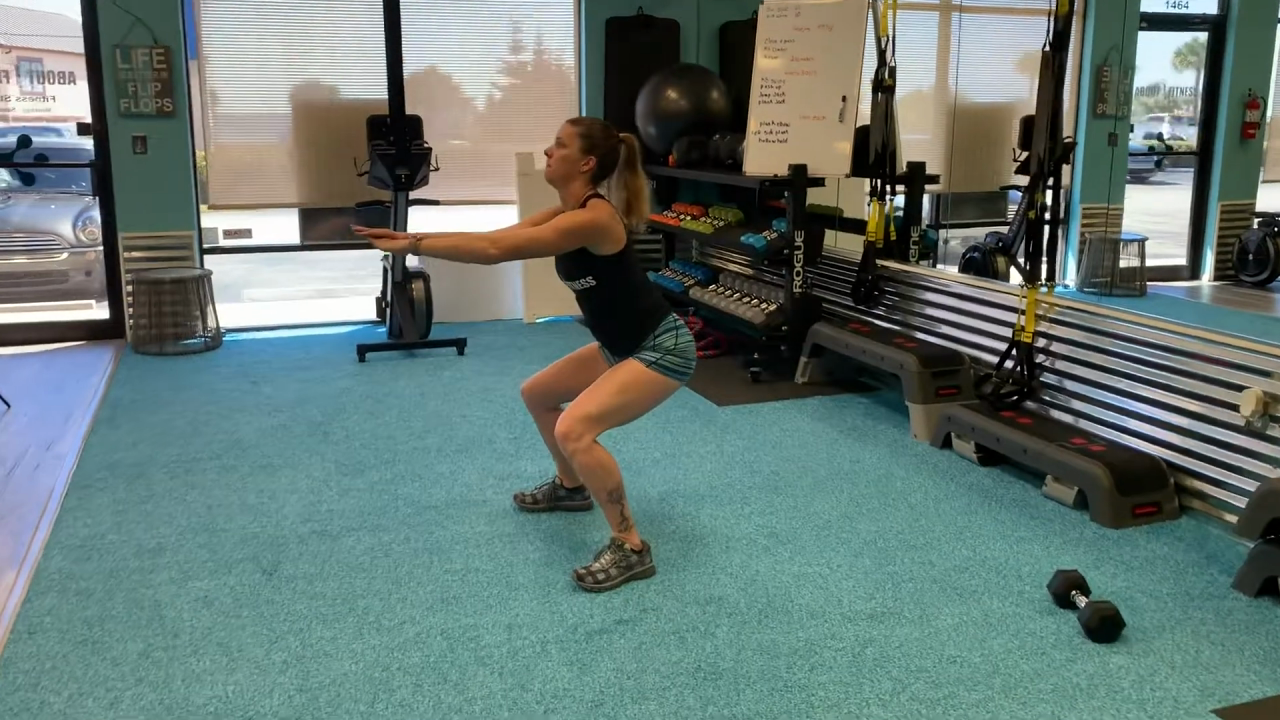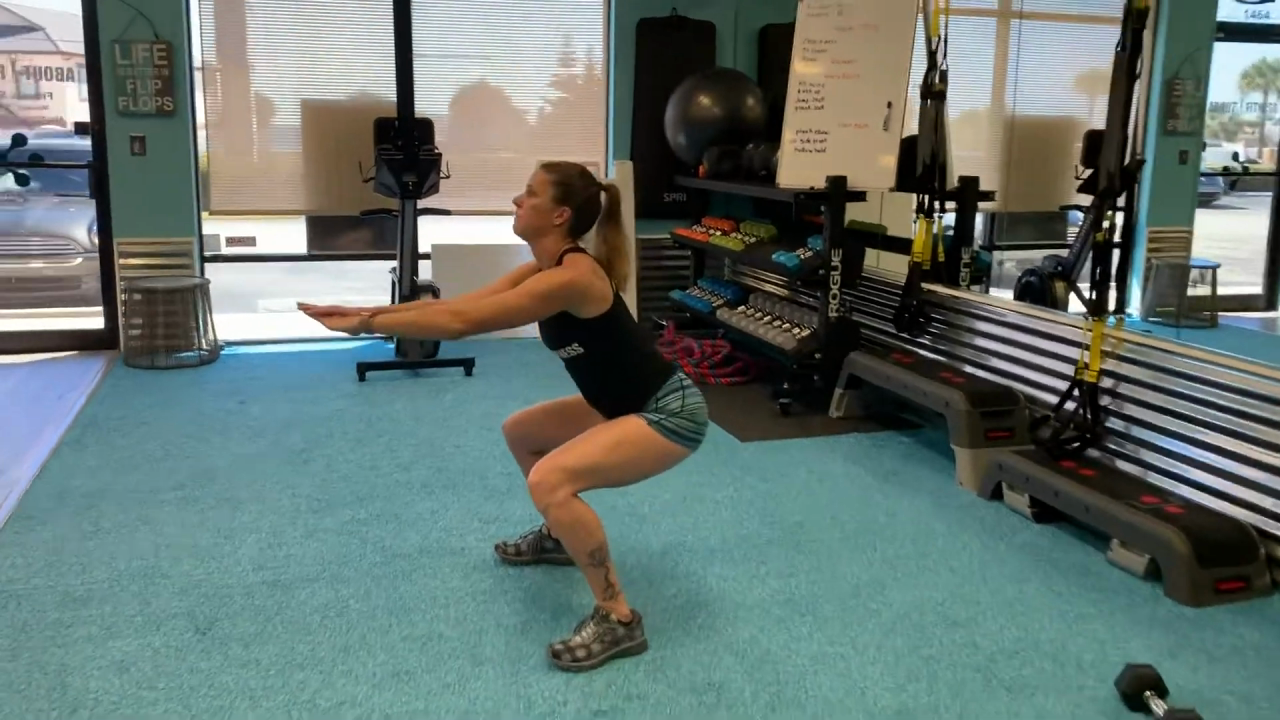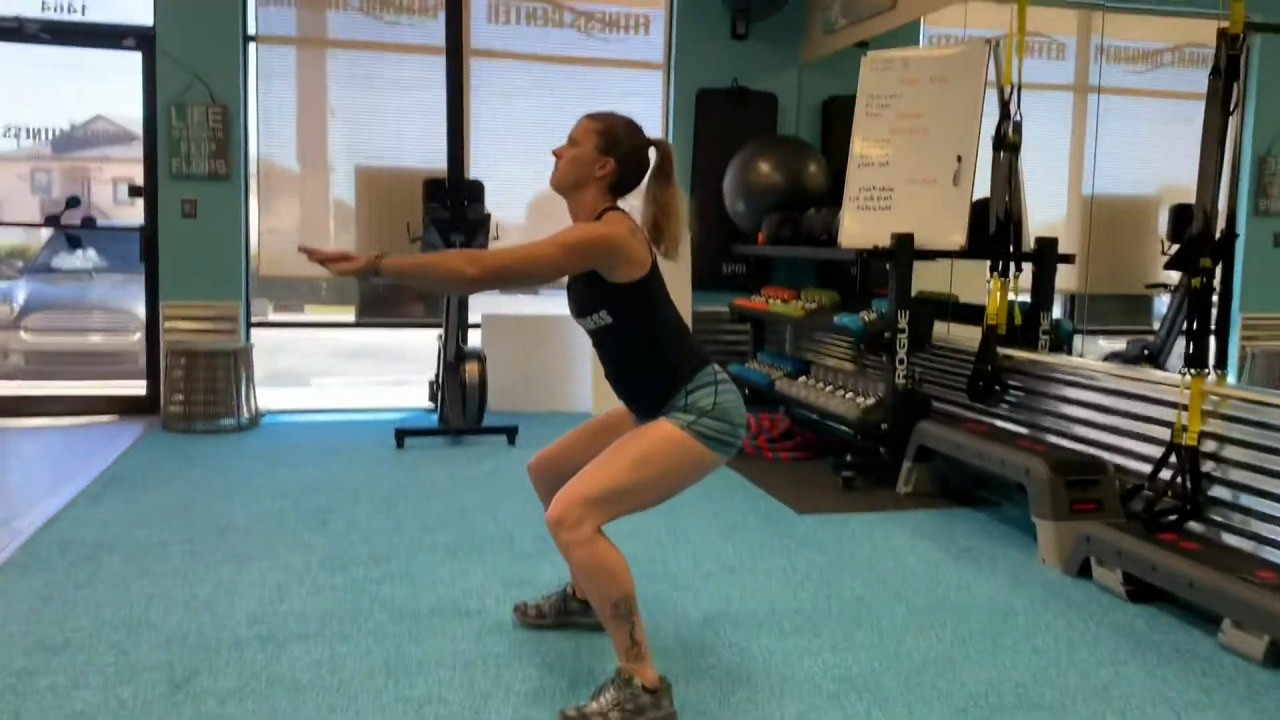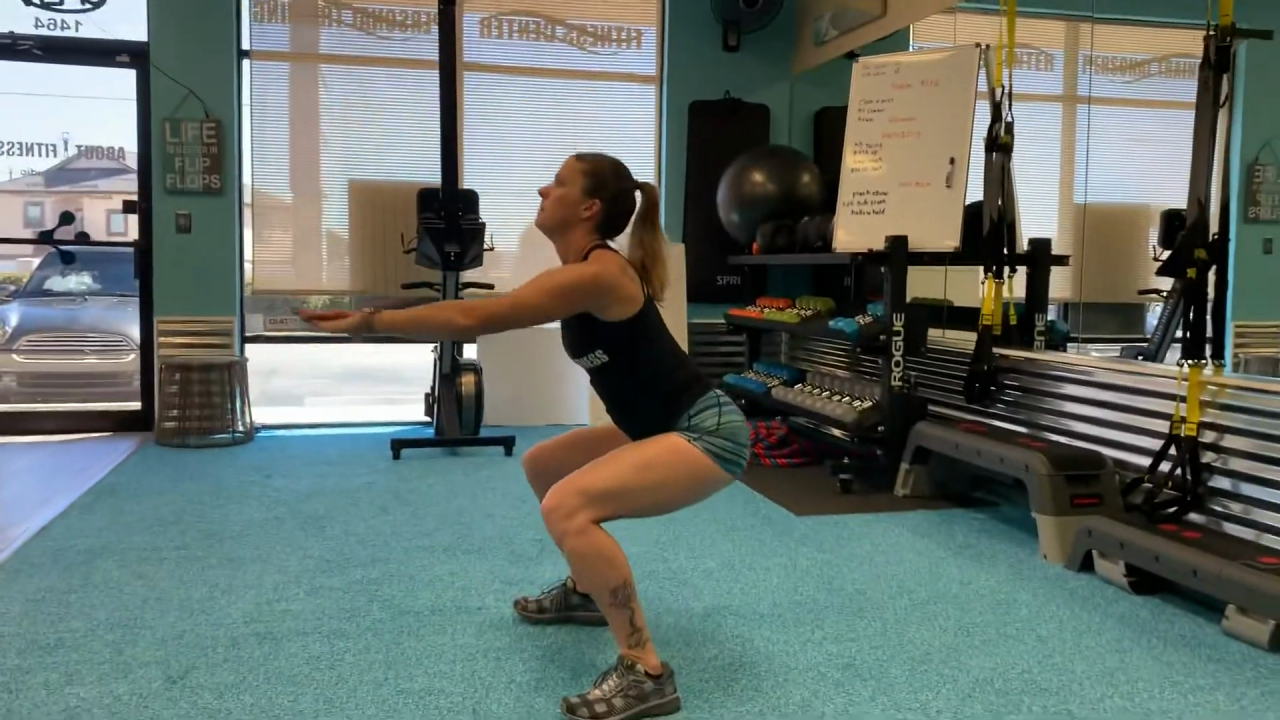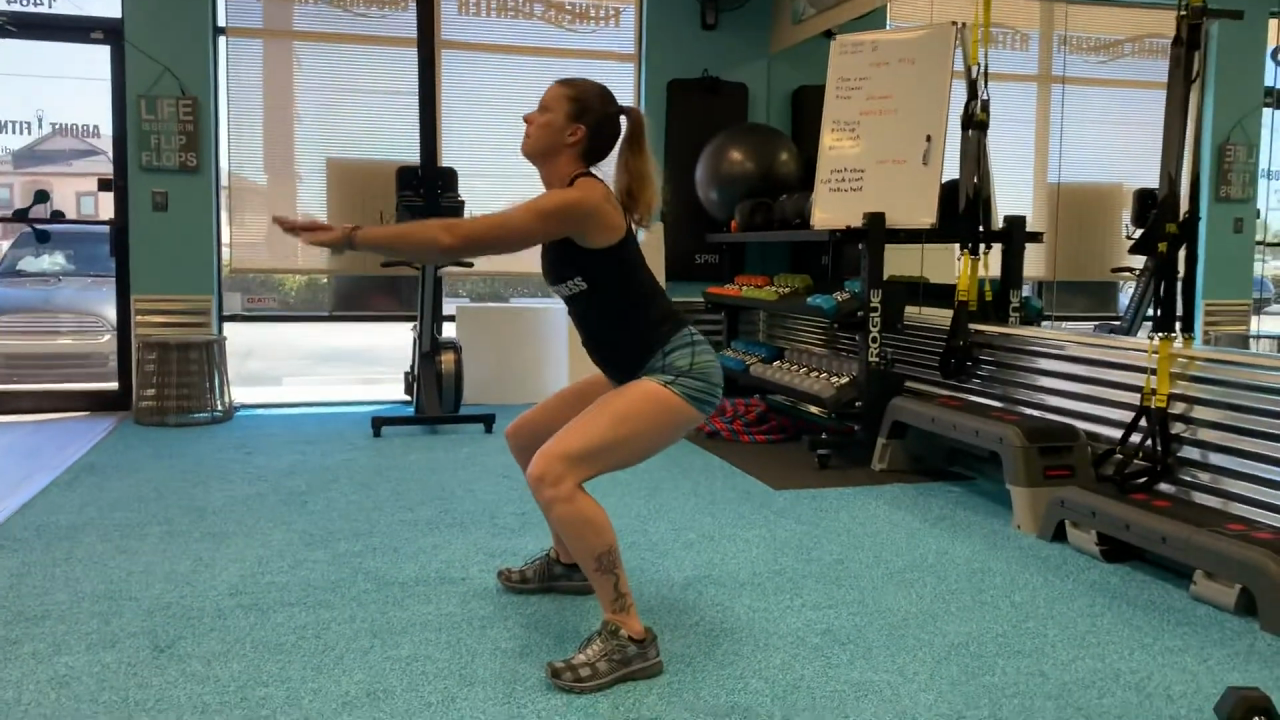
dt=0.7s
person 1, frame 1
left shoulder: (593, 218)
right shoulder: (567, 213)
left elbow: (495, 249)
right elbow: (493, 237)
left hip: (662, 348)
right hip: (622, 345)
left knee: (574, 430)
right knee: (537, 394)
left ankle: (630, 548)
right ankle: (571, 486)
person 1, frame 2
left shoulder: (571, 278)
right shoulder: (545, 270)
left elbow: (462, 322)
right elbow: (460, 304)
left wrist: (365, 323)
right wrist: (365, 311)
left hip: (671, 412)
right hip: (627, 404)
left knee: (550, 480)
right knee: (520, 432)
left ankle: (618, 621)
right ankle: (557, 537)
person 1, frame 3
left shoulder: (606, 236)
right shoulder: (591, 237)
left elbow: (480, 270)
right elbow: (491, 269)
left wrist: (374, 265)
right wrist: (381, 263)
left hip: (701, 409)
right hip: (660, 405)
left knee: (571, 513)
right knee: (547, 471)
right ankle: (585, 595)
person 1, frame 4
left shoulder: (596, 275)
right shoulder: (583, 273)
left elbow: (474, 319)
right elbow: (485, 313)
left wrist: (365, 321)
right wrist: (373, 315)
left hip: (708, 433)
right hip: (667, 428)
left knee: (566, 506)
right knee: (542, 465)
left ankle: (645, 674)
right ankle: (584, 592)
person 1, frame 5
left shoulder: (580, 201)
right shoulder: (568, 201)
left elbow: (455, 239)
right elbow: (467, 241)
left wrist: (348, 237)
right wrist: (356, 236)
left hip: (679, 370)
right hip: (639, 369)
left knee: (552, 471)
right knee: (525, 437)
left ankle: (629, 638)
right ankle: (568, 559)
